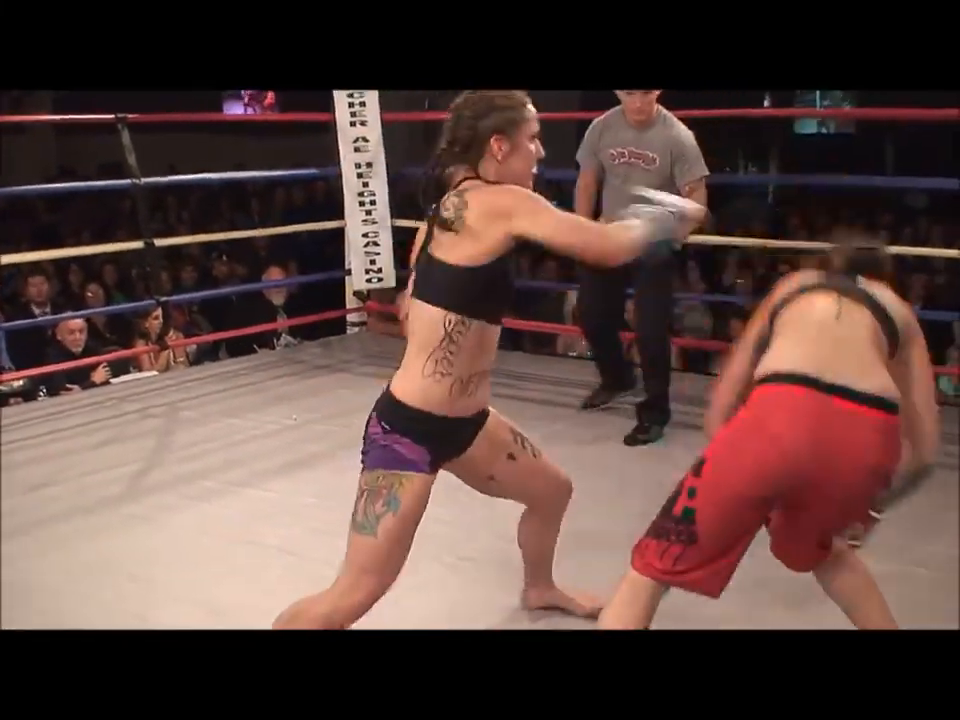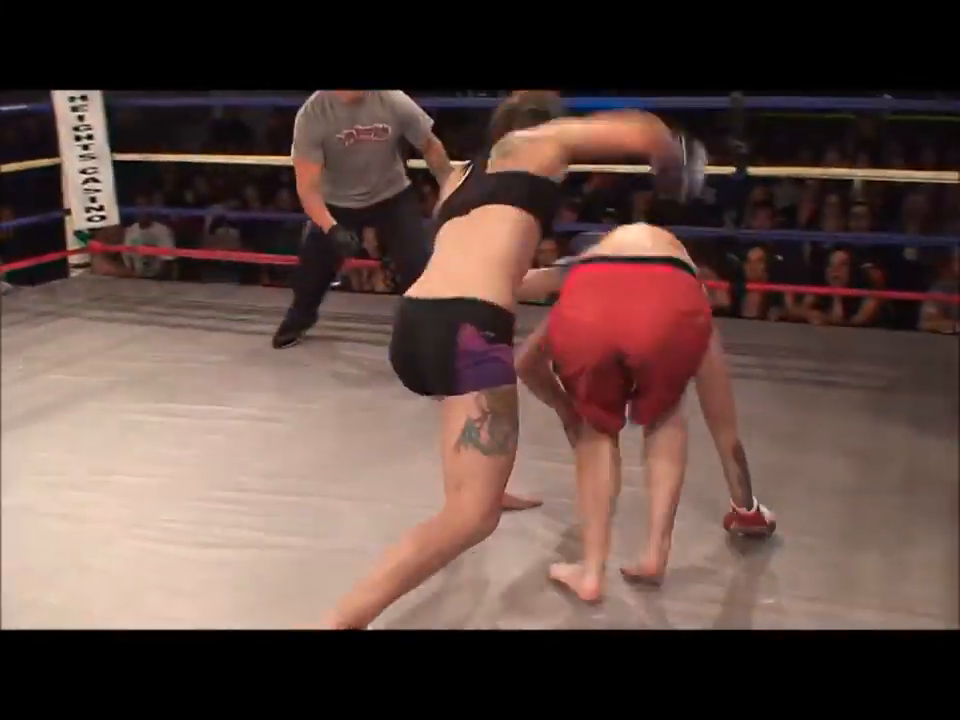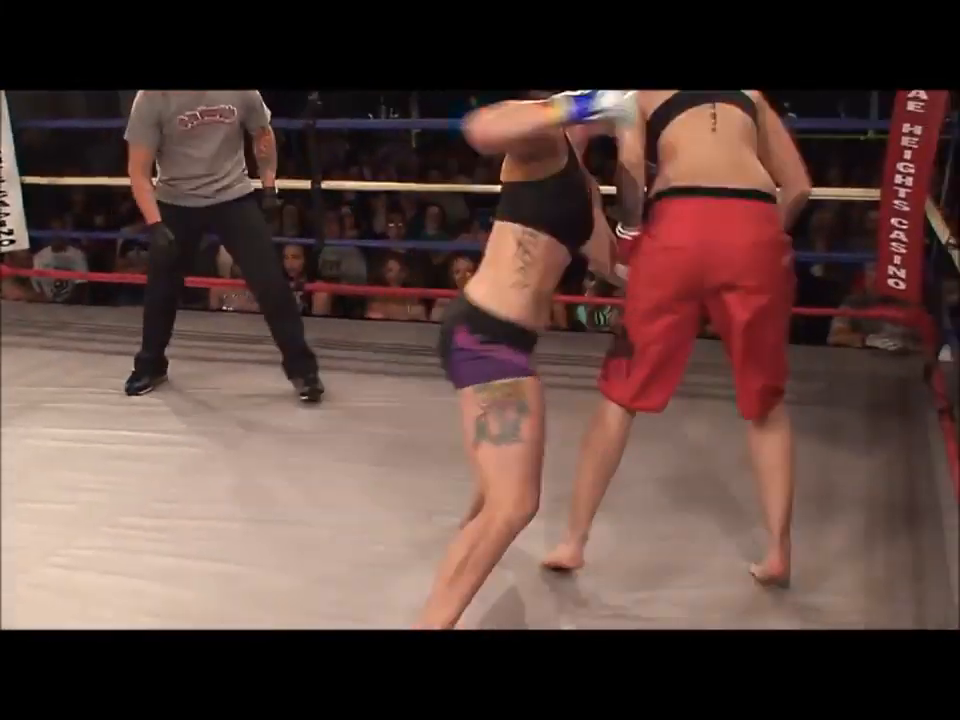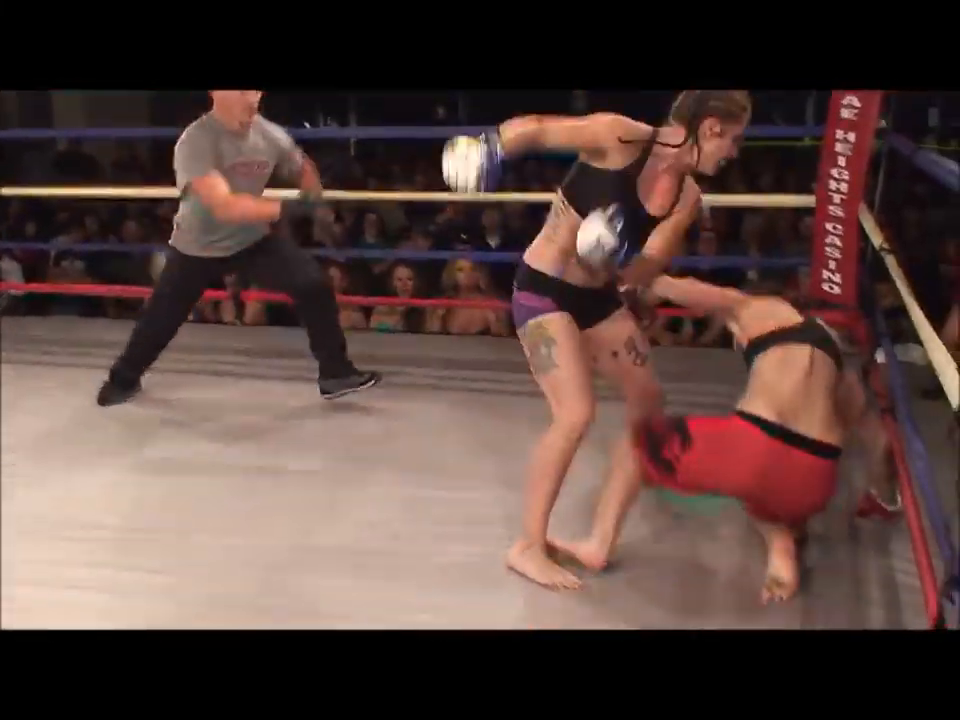
dt=0.7s
person 1, frame 1
left shoulder: (456, 205)
right shoulder: (499, 203)
right elbow: (612, 247)
right wrist: (665, 217)
left hip: (462, 421)
right hip: (405, 432)
left knee: (552, 492)
right knee: (355, 594)
left ankle: (539, 590)
person 1, frame 2
left shoulder: (461, 175)
right shoulder: (541, 144)
right elbow: (641, 132)
right wrist: (677, 157)
left hip: (417, 325)
right hip: (467, 331)
right knee: (473, 518)
left ankle: (488, 490)
right ankle: (340, 621)
person 1, frame 3
left shoulder: (584, 180)
right shoulder: (541, 144)
left elbow: (606, 255)
right elbow: (480, 127)
right wrist: (586, 104)
left hip: (501, 334)
right hip: (480, 336)
left knee: (530, 434)
right knee: (515, 504)
left ankle: (479, 513)
right ankle: (432, 625)
person 1, frame 4
left shoulder: (688, 199)
right shoulder: (625, 138)
left elbow: (637, 276)
right elbow: (532, 128)
left wrist: (620, 247)
right wrist: (490, 151)
left hip: (599, 298)
right hip: (542, 291)
left knee: (647, 396)
right knee: (576, 415)
left ankle: (627, 474)
right ankle: (528, 547)
person 2, frame 1
left shoulder: (793, 285)
right shoulder: (899, 310)
left elbow: (719, 413)
right elbow: (925, 449)
right wrist: (868, 493)
left hip: (782, 420)
right hip: (869, 438)
left knee: (647, 572)
right knee: (814, 549)
person 2, frame 2
left shoulder: (585, 285)
left elbow: (526, 363)
right elbow: (724, 422)
left wrist: (569, 410)
right wrist: (745, 506)
left hip: (588, 306)
right hip: (675, 310)
left knee: (600, 427)
right knee: (662, 415)
left ankle: (590, 574)
right ankle: (655, 552)
person 2, frame 3
left shoulder: (640, 95)
right shoulder: (747, 96)
right elbow: (798, 186)
left wrist: (629, 233)
left hip: (679, 226)
right hip: (753, 227)
left knee: (624, 390)
right knee: (764, 400)
left ankle: (574, 543)
right ankle: (778, 554)
person 2, frame 4
left shoulder: (753, 307)
right shoulder: (828, 335)
left elbow: (672, 288)
right elbow: (874, 433)
left hip: (752, 447)
right hip: (814, 474)
left knee: (645, 438)
right knee: (775, 504)
left ankle: (596, 545)
right ankle: (782, 554)
person 3, frame 1
left shoulder: (677, 137)
right shoulder: (602, 128)
left elbow: (697, 194)
right elbow: (586, 182)
left wrist: (677, 235)
left hip: (656, 246)
left knee: (651, 331)
right knee: (593, 317)
left ankle: (654, 411)
right ankle: (617, 378)
person 3, frame 2
left shoulder: (394, 102)
right shoulder: (312, 114)
left elbow: (431, 147)
right elbow: (308, 186)
right wrist: (333, 231)
left hip: (392, 198)
right hip: (337, 203)
left knee: (417, 268)
right knee: (310, 269)
right ankle: (300, 319)
person 3, frame 3
left shoulder: (243, 93)
right shoulder: (152, 98)
left elbow: (263, 135)
right elbow: (138, 169)
left wrist: (269, 186)
right wrist: (154, 224)
left hip: (236, 199)
right hip: (176, 205)
left knee: (271, 284)
right knee: (161, 288)
left ankle: (301, 367)
right ankle: (151, 365)
person 3, frame 4
left shoulder: (270, 136)
right shoulder: (194, 144)
left elbow: (303, 170)
right elbow: (221, 204)
left wrist: (313, 205)
right wrist: (287, 208)
left hip: (252, 240)
right hip: (194, 251)
left knee: (315, 286)
right knee: (158, 323)
left ankle: (336, 373)
right ankle: (124, 377)
